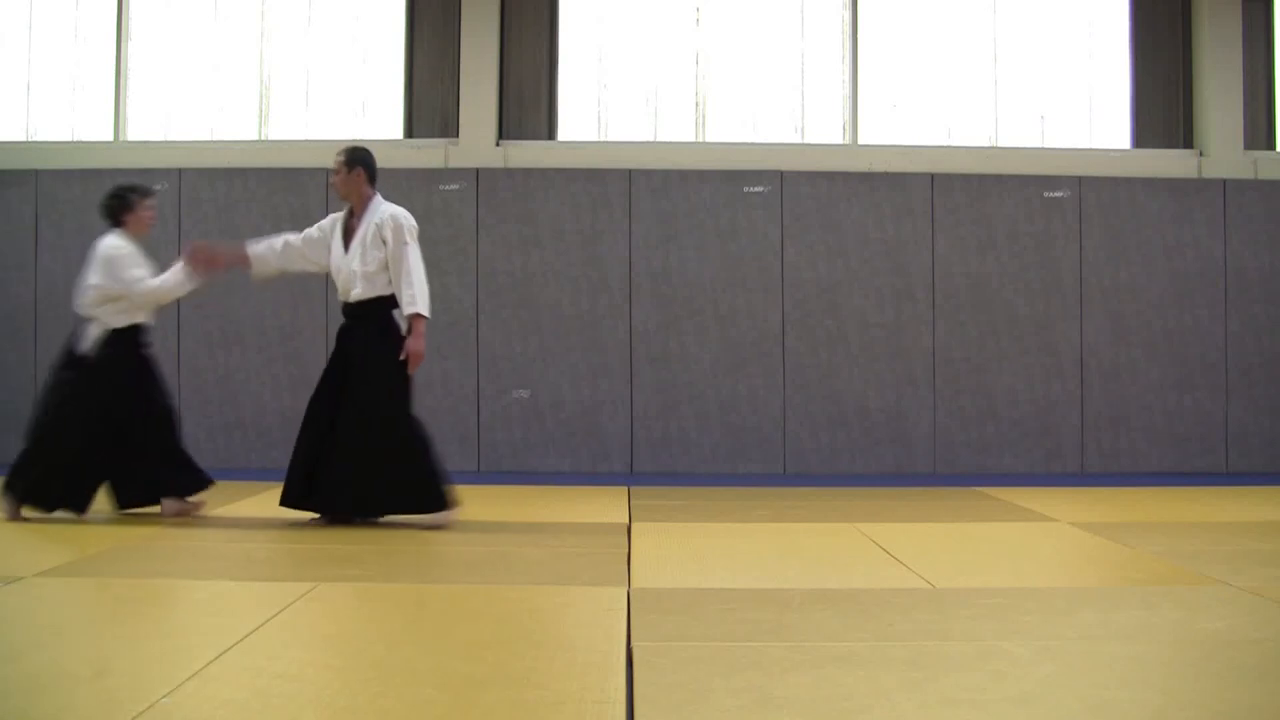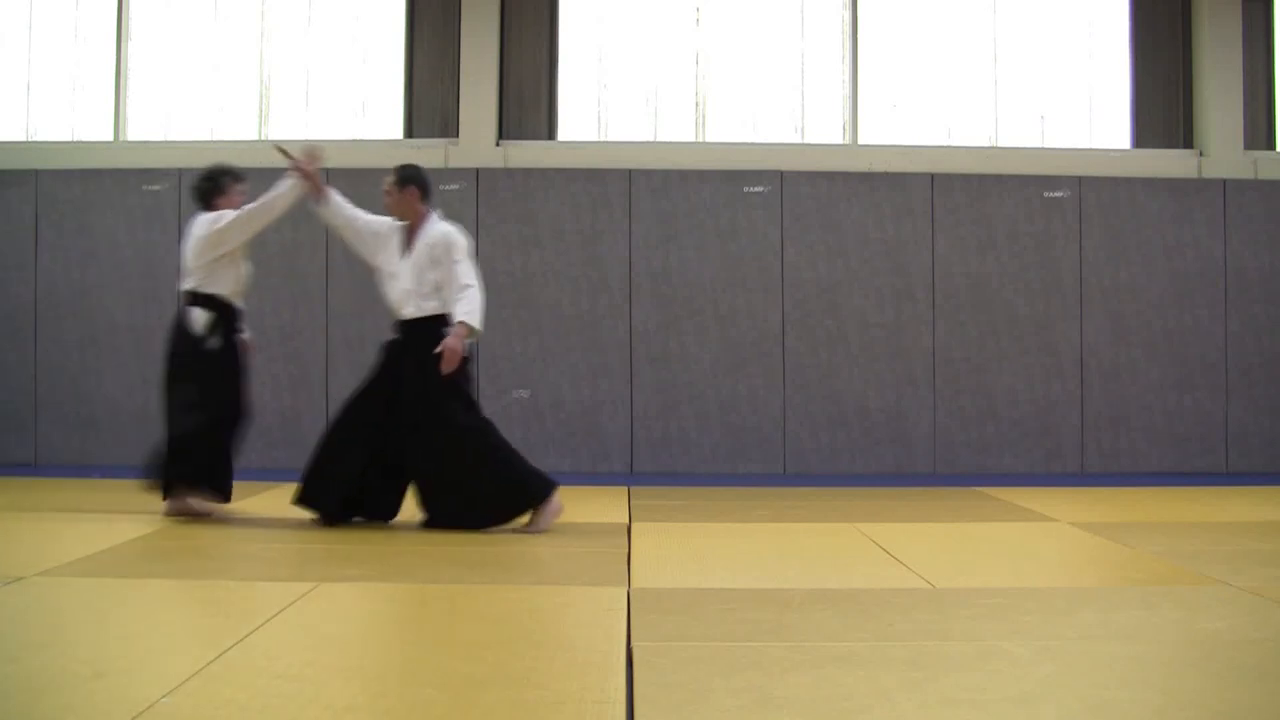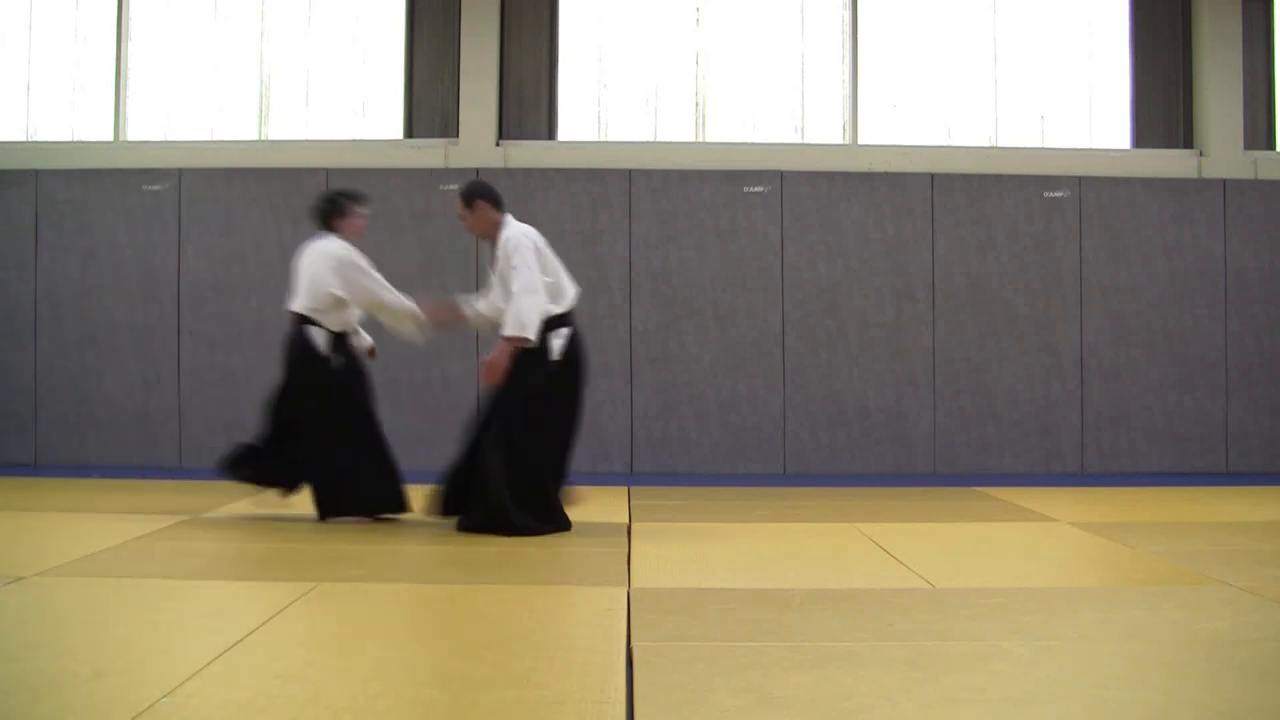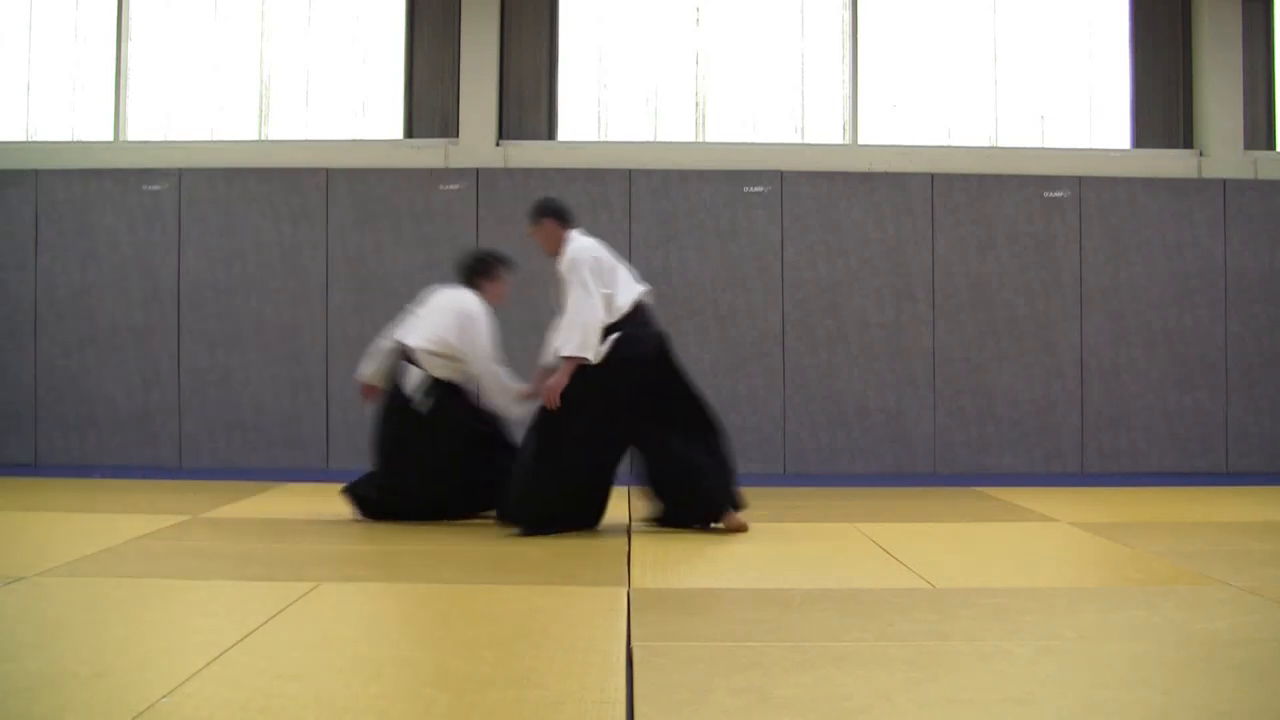
dt=0.3s
person 1, frame 1
left shoulder: (393, 219)
right shoulder: (336, 224)
left elbow: (411, 277)
right elbow: (292, 249)
left wrist: (416, 333)
right wrist: (233, 255)
left hip: (385, 326)
right hip: (356, 328)
left knee: (389, 416)
right knee: (333, 413)
left ankle: (432, 500)
right ankle: (344, 505)
person 1, frame 2
left shoulder: (445, 236)
right shoulder: (391, 232)
left elbow: (466, 290)
right elbow: (349, 219)
left wrist: (457, 336)
right wrist: (316, 186)
left hip: (439, 345)
right hip: (409, 344)
left knee: (458, 426)
right knee: (369, 419)
left ankle: (535, 495)
right ankle: (338, 504)
person 1, frame 3
left shoulder: (517, 239)
right shoulder: (502, 244)
left elbow: (529, 298)
right elbow: (499, 304)
left wrist: (505, 348)
right wrist: (456, 310)
left hip: (550, 346)
right hip: (541, 346)
left knee: (521, 431)
right knee: (511, 426)
left ankle: (526, 516)
person 1, frame 4
left shoulder: (575, 256)
right shoulder: (589, 251)
left elbow: (584, 317)
right elbow: (566, 319)
left wrist: (564, 370)
right wrist: (547, 370)
left hip: (623, 347)
right hip: (646, 341)
left knee: (568, 425)
right knee: (675, 425)
left ankle: (541, 514)
right ankle: (716, 505)
person 2, frame 1
left shoulder: (128, 249)
right shoulder: (114, 249)
right elbow: (142, 294)
right wrist: (186, 270)
left hip: (127, 346)
right hip: (100, 347)
left knee: (152, 418)
right knee: (65, 426)
left ankle: (170, 494)
person 2, frame 2
left shoulder: (215, 228)
right shoulder: (217, 224)
right elbow: (263, 209)
left wrist: (237, 334)
right wrist: (296, 176)
left hip: (207, 327)
right hip: (206, 330)
left knee: (207, 410)
right knee: (213, 410)
left ankle: (180, 494)
right ankle: (185, 487)
person 2, frame 3
left shoulder: (317, 250)
right shoulder: (342, 256)
right elbow: (380, 297)
left wrist: (360, 340)
right wrist: (416, 317)
left hip: (307, 344)
right hip: (320, 348)
left knee: (295, 424)
right knee: (347, 428)
right ankle: (365, 503)
person 2, frame 4
left shoulder: (442, 296)
right shoulder: (474, 312)
left elbow: (393, 335)
right elbow: (487, 373)
left wrist: (372, 374)
right wrist: (522, 396)
left hip: (417, 383)
right hip: (416, 390)
left knee: (480, 431)
right knee: (415, 473)
